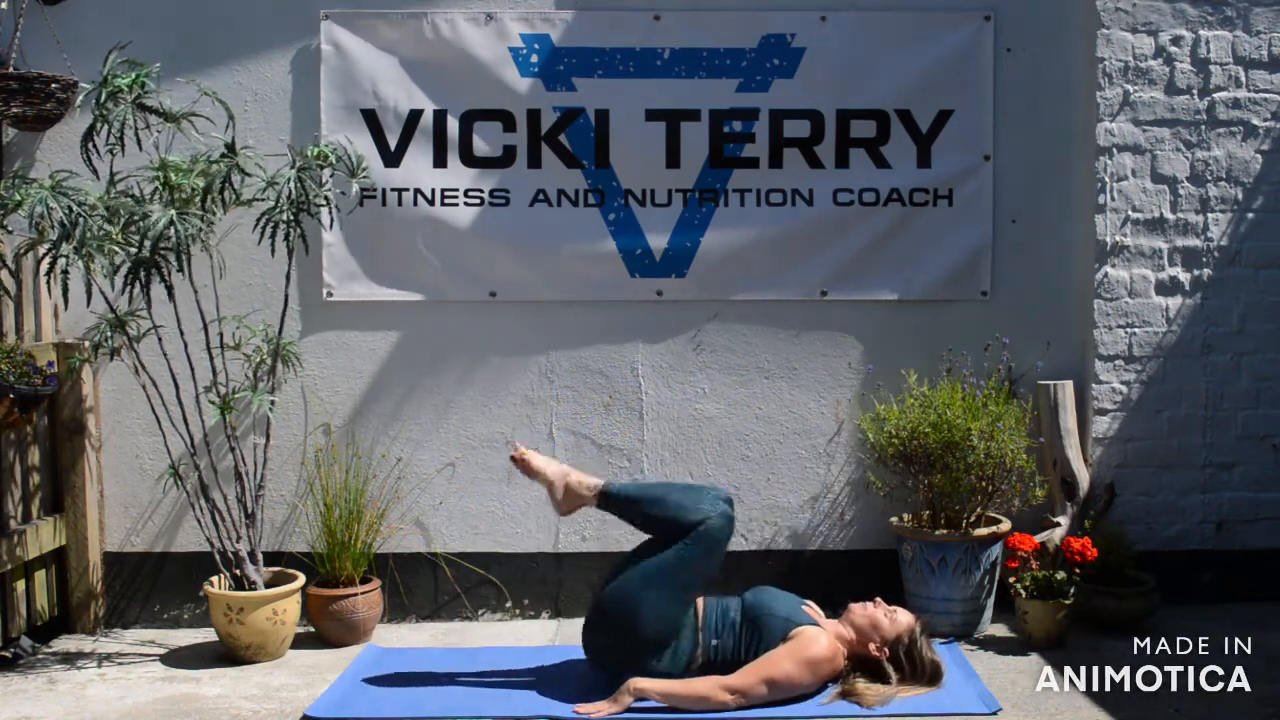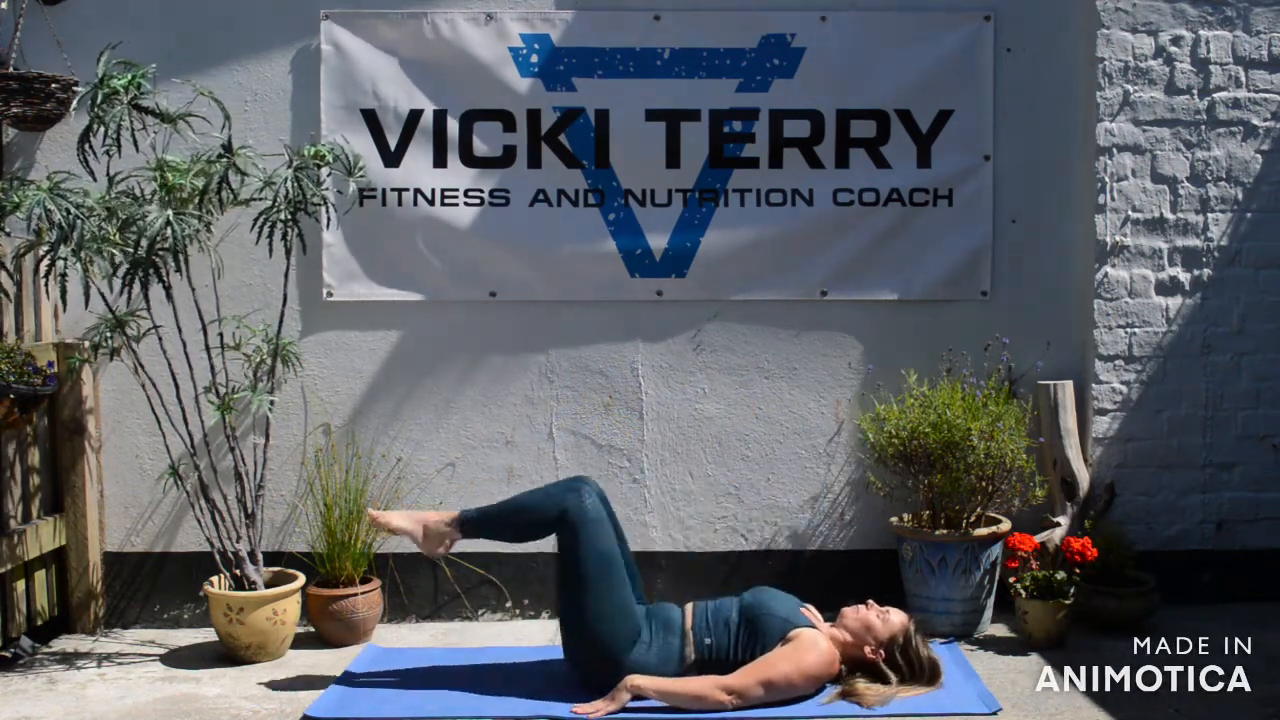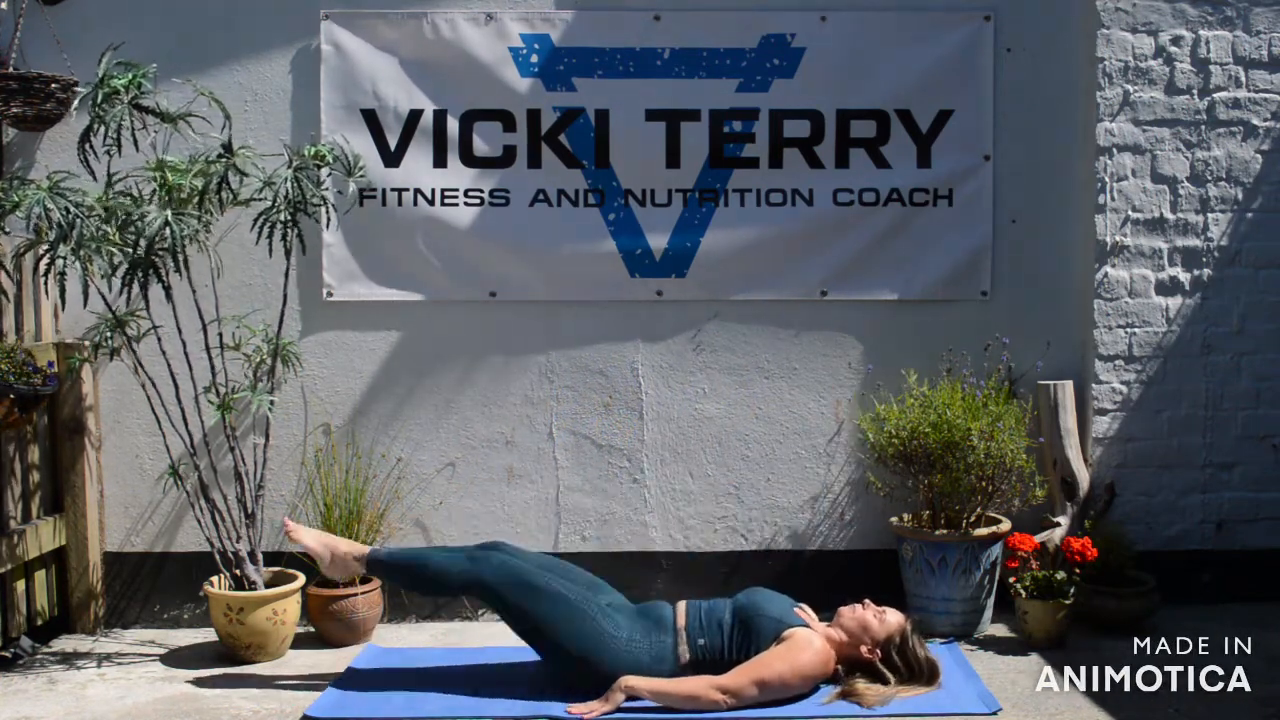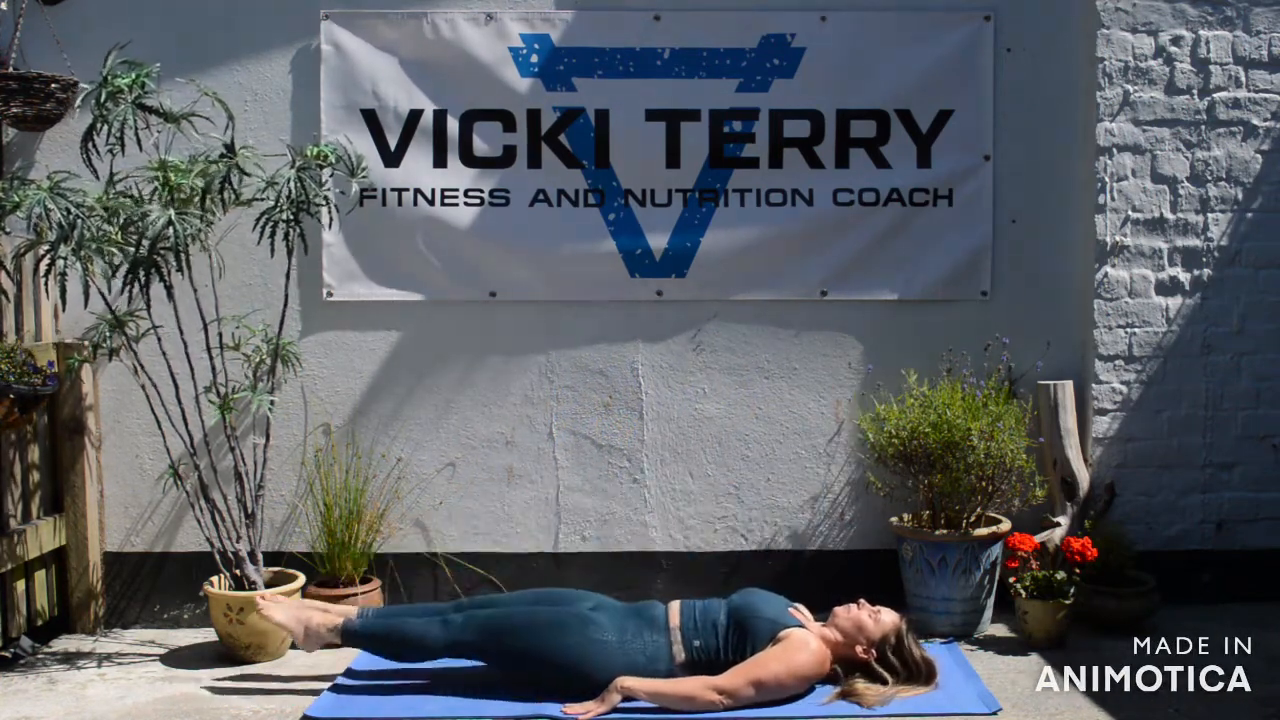
dt=0.4s
person 1, frame 1
left shoulder: (821, 653)
right shoulder: (816, 621)
left hip: (630, 646)
left knee: (713, 512)
right knee: (709, 512)
left ankle: (582, 489)
right ankle: (581, 490)
person 1, frame 2
left shoulder: (816, 658)
right shoulder: (813, 627)
left hip: (628, 656)
right hip: (650, 624)
left knee: (577, 499)
right knee: (583, 497)
left ankle: (445, 526)
right ankle: (447, 525)
person 1, frame 3
left shoulder: (811, 658)
right shoulder: (807, 625)
left hip: (627, 649)
right hip: (637, 617)
left knee: (487, 567)
right knee: (498, 558)
left ankle: (354, 559)
right ankle: (357, 557)
person 1, frame 4
left shoulder: (809, 657)
right shoulder: (803, 623)
left hip: (620, 651)
right hip: (630, 617)
left knee: (467, 629)
right knee: (475, 608)
left ankle: (331, 624)
right ankle: (334, 620)
